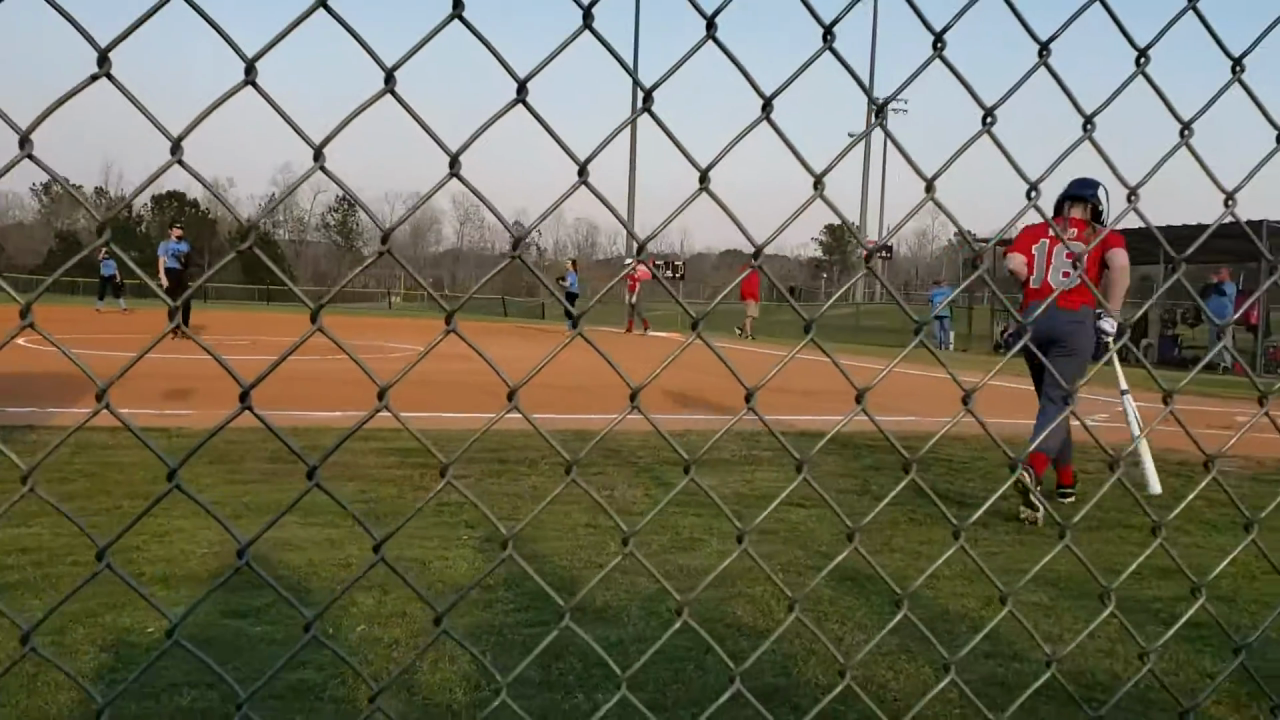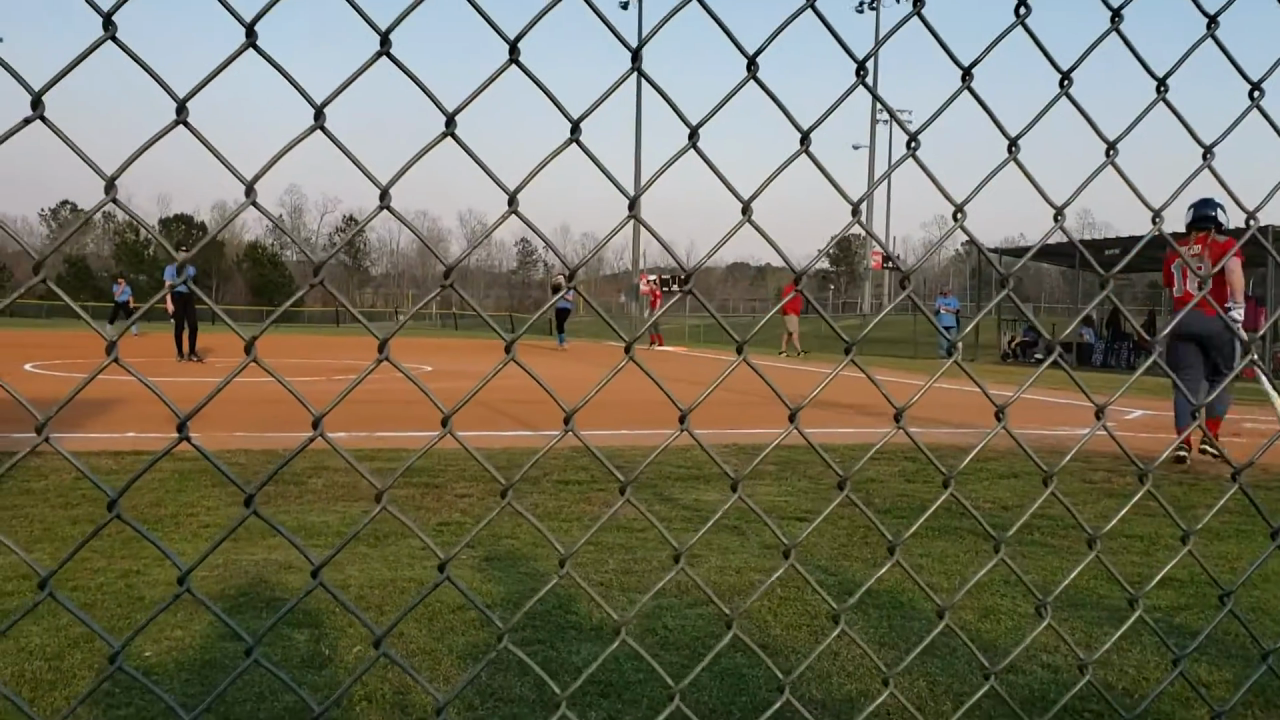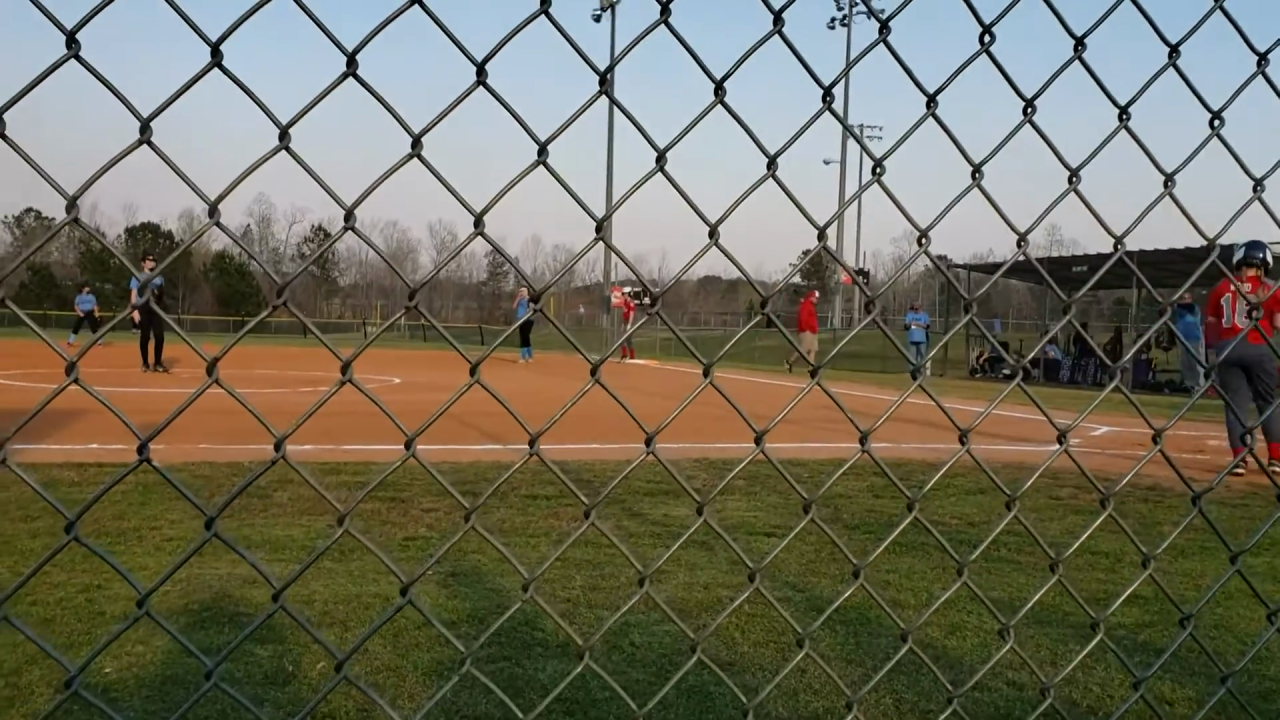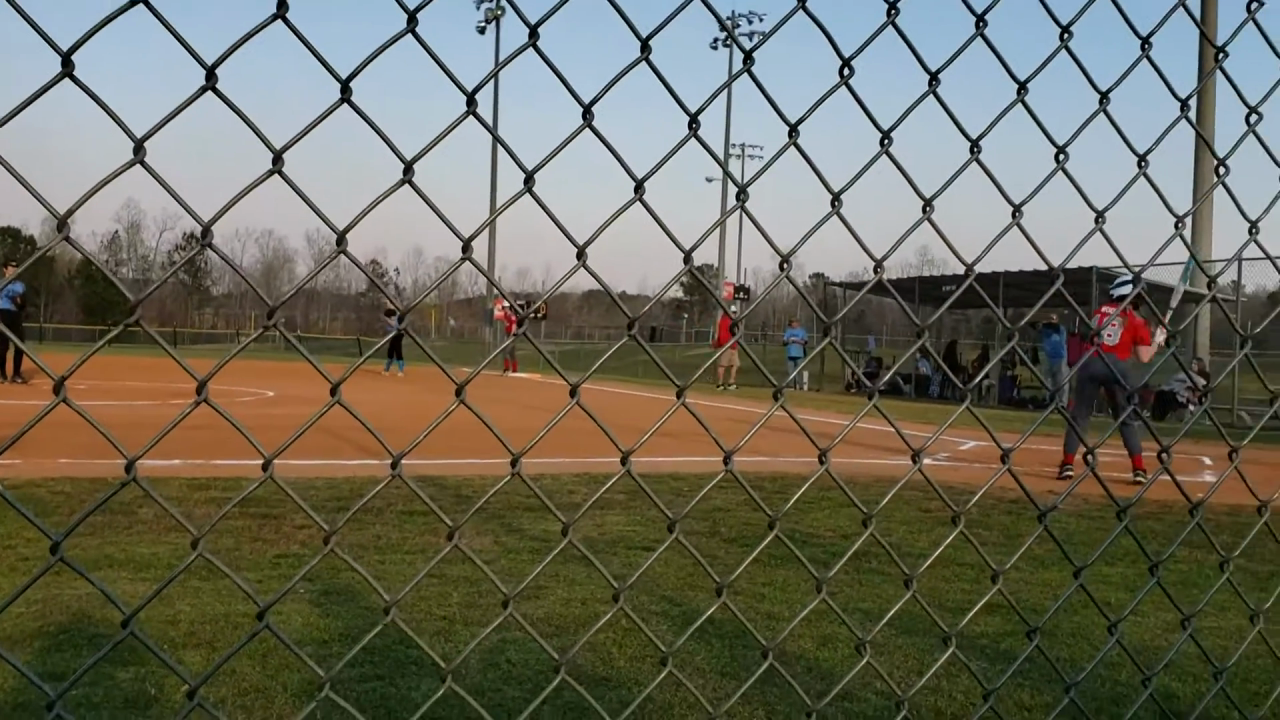
dt=1s
person 1, frame 1
left shoulder: (1034, 232)
right shoulder: (1104, 236)
left elbow: (1013, 264)
right elbow: (1118, 267)
left wrist: (1036, 285)
right wrist: (1110, 314)
left hip: (1034, 323)
right hip: (1077, 324)
left knee: (1049, 401)
right knee: (1057, 407)
left ankle: (1066, 483)
right ankle: (1033, 467)
person 1, frame 2
left shoulder: (1175, 250)
right shoulder: (1225, 245)
left elbow: (1169, 286)
right elbow: (1233, 268)
right wrist: (1237, 305)
left hip: (1183, 321)
right hip: (1215, 321)
left knee: (1186, 385)
right knee: (1219, 382)
left ankle: (1182, 444)
right ankle: (1210, 436)
person 1, frame 3
left shoulder: (1223, 286)
left elbow: (1211, 320)
left hip: (1228, 349)
right hip: (1259, 350)
left knee: (1235, 405)
left ankle: (1238, 459)
person 1, frame 4
left shoulder: (1101, 310)
right shoulder: (1137, 321)
right elbow: (1144, 357)
right wrist: (1158, 341)
left hip: (1091, 364)
right hip: (1118, 369)
left knee: (1079, 415)
right knee: (1127, 420)
left ankle: (1067, 465)
right ankle: (1139, 469)
